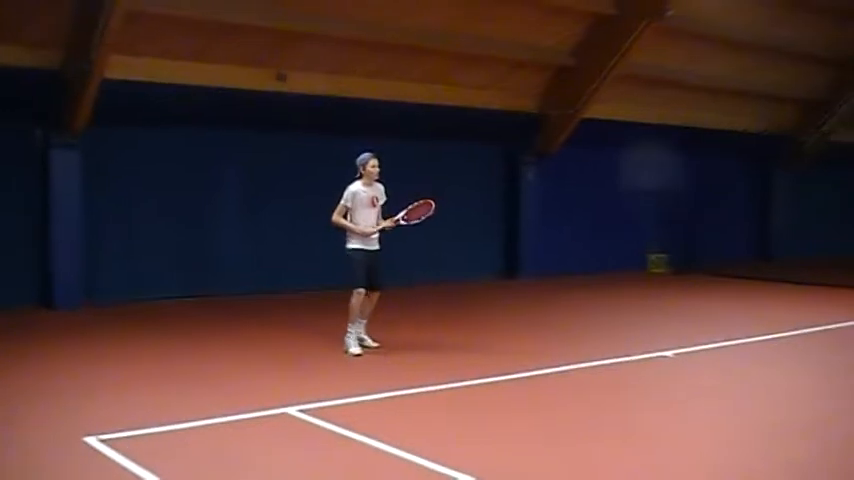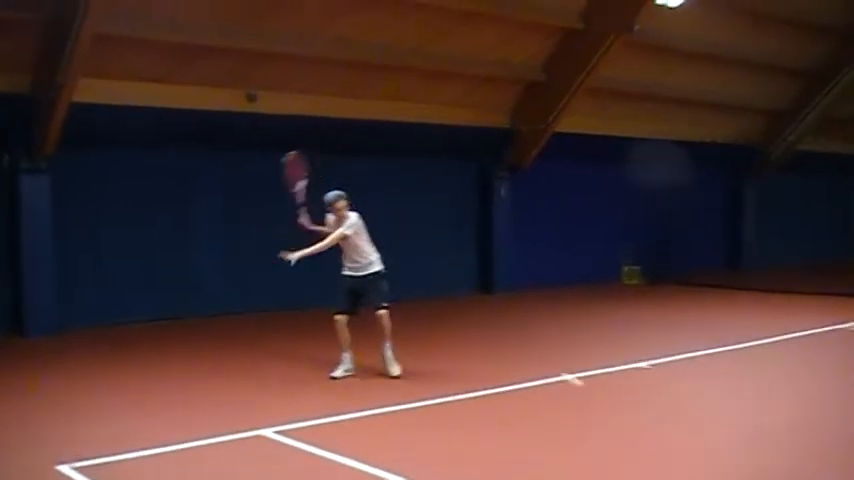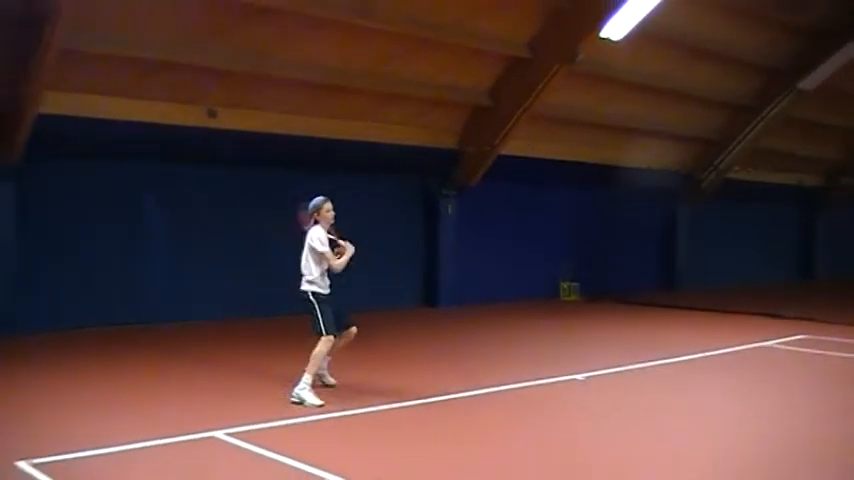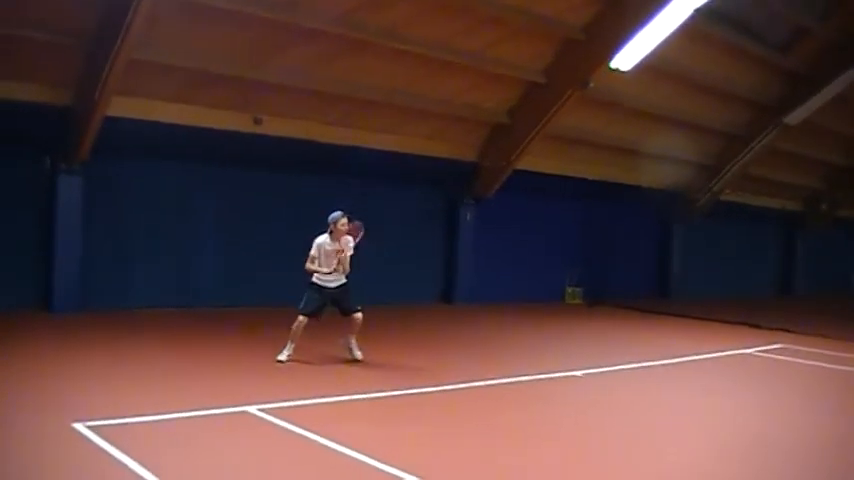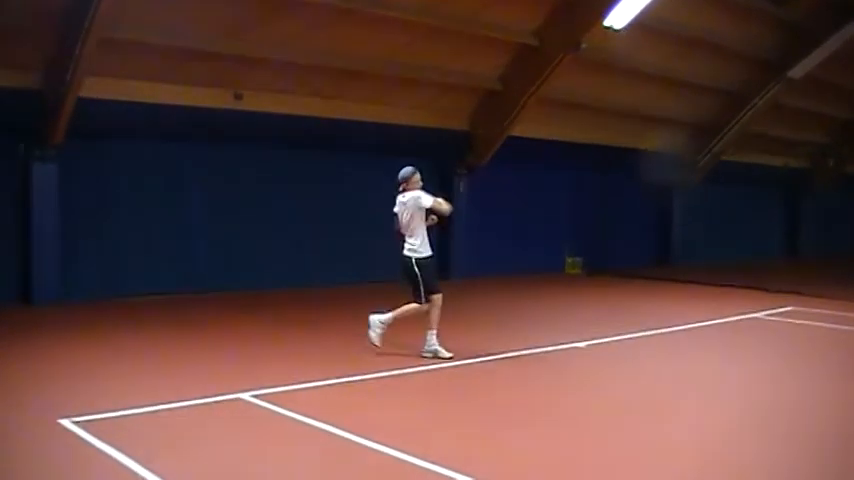
dt=1s
person 1, frame 1
left shoulder: (379, 189)
right shoulder: (353, 190)
right elbow: (336, 218)
left wrist: (385, 224)
right wrist: (358, 230)
left hip: (373, 247)
right hip: (357, 247)
left knee: (374, 292)
right knee: (359, 291)
left ankle: (360, 333)
right ankle: (350, 337)
person 1, frame 2
left shoulder: (353, 219)
right shoulder: (332, 218)
left elbow: (328, 243)
left wrist: (300, 254)
right wrist: (311, 227)
left hip: (372, 273)
right hip: (350, 275)
left knee: (382, 314)
right knee: (339, 319)
left ankle: (388, 356)
right ankle: (346, 363)
person 1, frame 3
left shoulder: (322, 233)
right shoulder: (317, 234)
right elbow: (337, 267)
left wrist: (340, 253)
right wrist: (349, 252)
left hip: (324, 292)
right hip: (313, 292)
left knee: (349, 331)
right knee: (327, 338)
left ankle: (320, 367)
right ankle: (302, 390)
person 1, frame 4
left shoulder: (349, 241)
right shoulder: (320, 241)
left elbow: (346, 271)
right elbow: (308, 266)
left wrist: (342, 260)
right wrist: (323, 270)
left hip: (340, 286)
right hip: (319, 286)
left knee: (357, 316)
right knee: (301, 319)
left ankle: (351, 342)
right ankle: (288, 350)
person 1, frame 5
left shoulder: (401, 200)
right shoulder: (417, 196)
right elbow: (446, 210)
left wrist: (426, 221)
right wrist: (438, 200)
left hip: (423, 256)
right hip: (416, 258)
left knee: (436, 298)
right knee: (422, 305)
left ankle: (431, 345)
right ankle: (381, 320)
